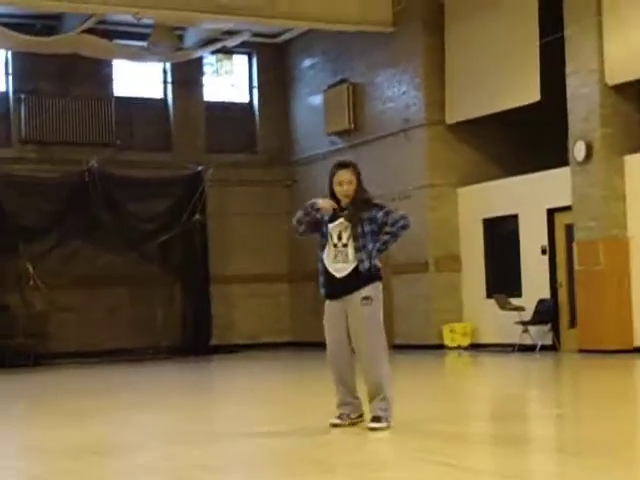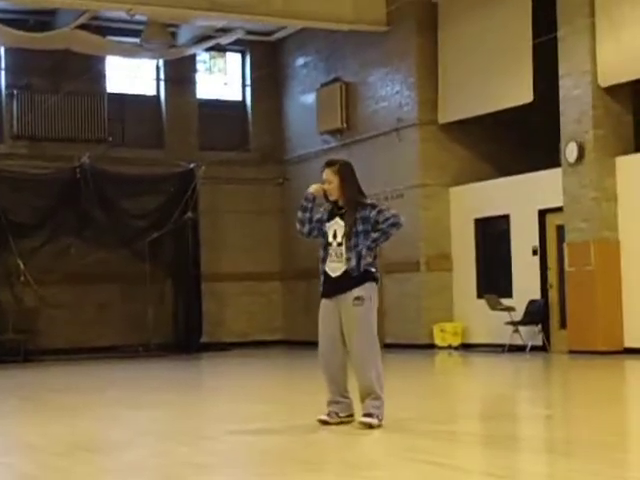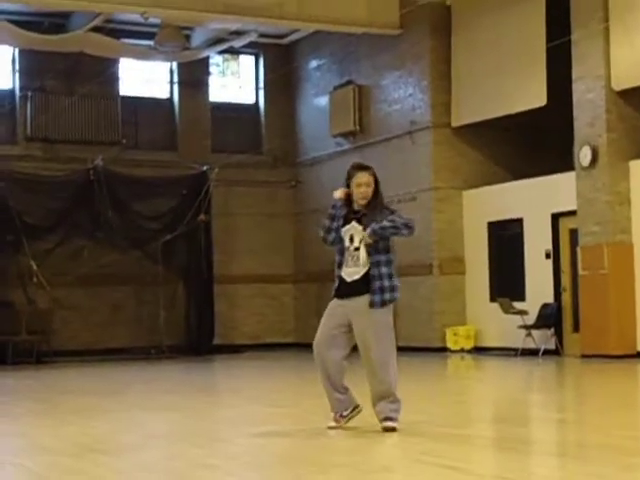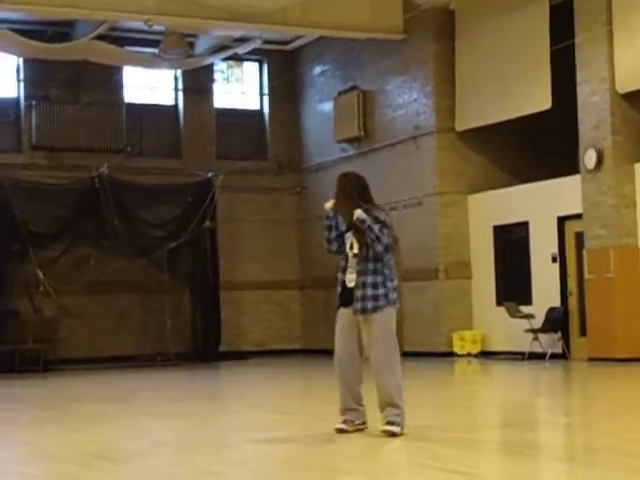
dt=0.5s
person 1, frame 1
left shoulder: (370, 210)
right shoulder: (327, 213)
left elbow: (401, 222)
right elbow: (299, 226)
left wrist: (377, 249)
right wrist: (315, 206)
left hip: (363, 288)
right hip: (334, 291)
left knee: (371, 351)
right knee: (337, 354)
left ankle: (381, 410)
right ankle: (350, 409)
person 1, frame 2
left shoulder: (365, 209)
right shoulder: (327, 213)
left elbow: (394, 221)
right elbow: (305, 230)
left wrist: (369, 246)
right wrist: (309, 198)
left hip: (358, 286)
right hip: (330, 289)
left knee: (363, 349)
right knee: (329, 350)
left ankle: (373, 407)
right ankle: (340, 406)
person 1, frame 3
left shoulder: (380, 213)
right shoulder: (343, 215)
left elbow: (408, 226)
right elbow: (328, 237)
left wrist: (375, 230)
right wrist: (336, 204)
left hip: (372, 295)
right hip: (342, 294)
left knee: (378, 354)
right knee: (323, 347)
left ankle: (388, 411)
right ankle: (344, 405)
person 1, frame 4
left shoulder: (375, 216)
right shoulder: (348, 221)
left elbow: (383, 248)
right elbow: (333, 246)
left wrist: (363, 219)
right wrist: (329, 215)
left hip: (376, 298)
right hip: (349, 298)
left knee: (383, 358)
right knee: (345, 358)
left ankle: (393, 416)
right ankle: (354, 414)
